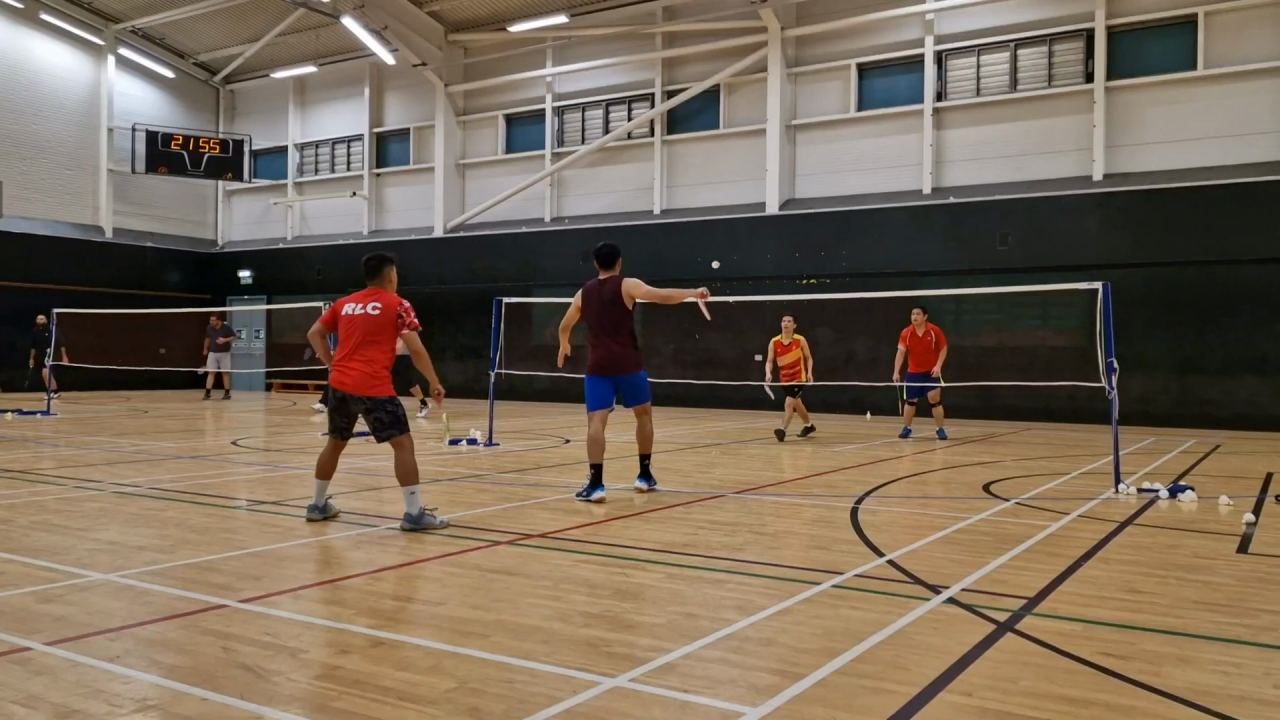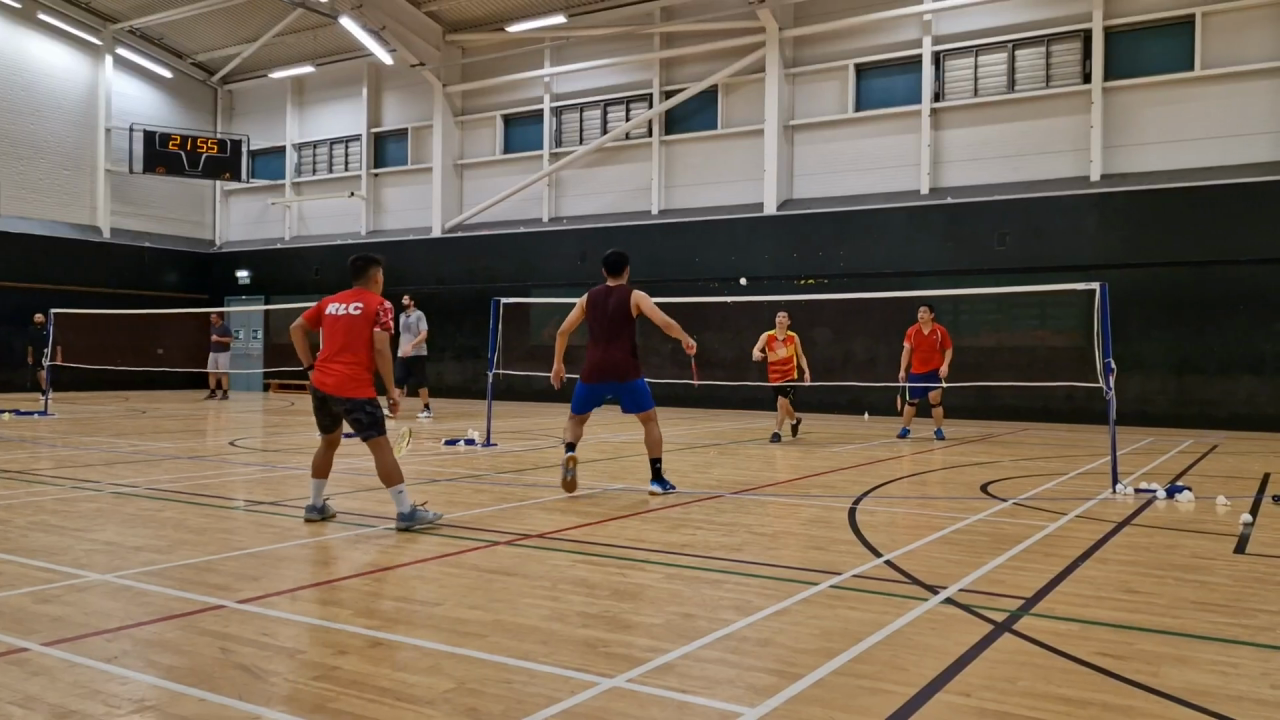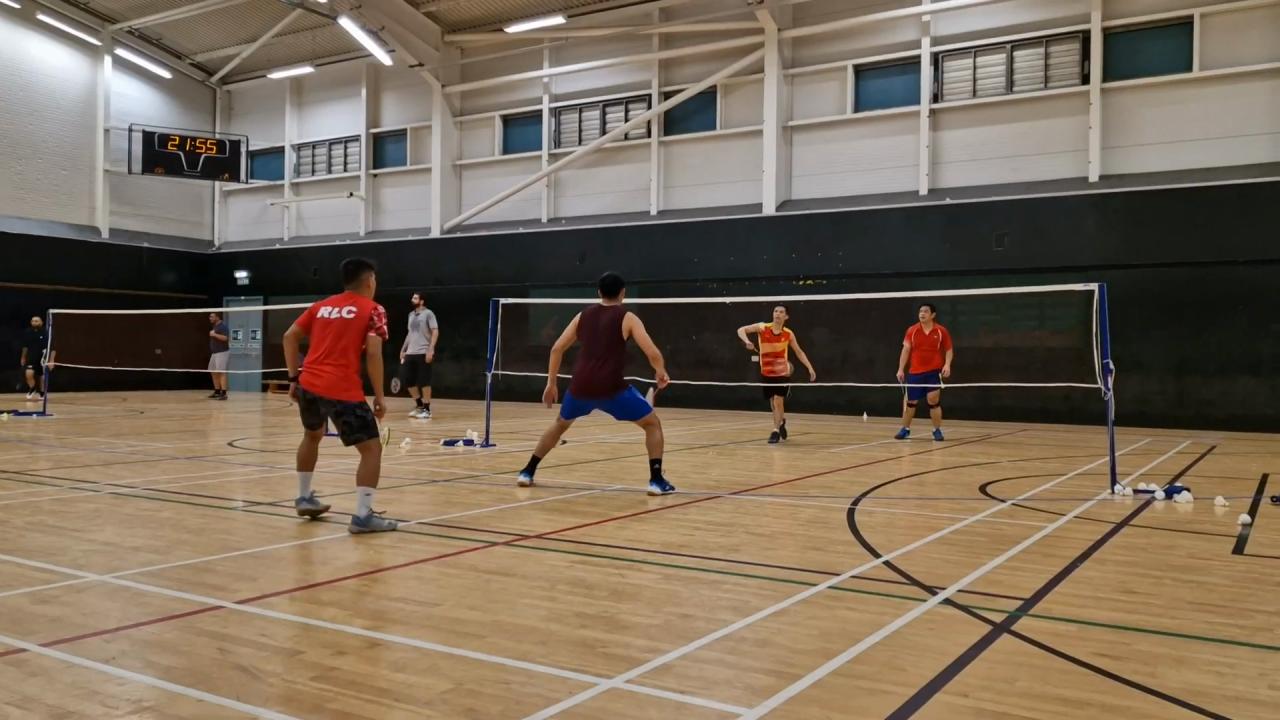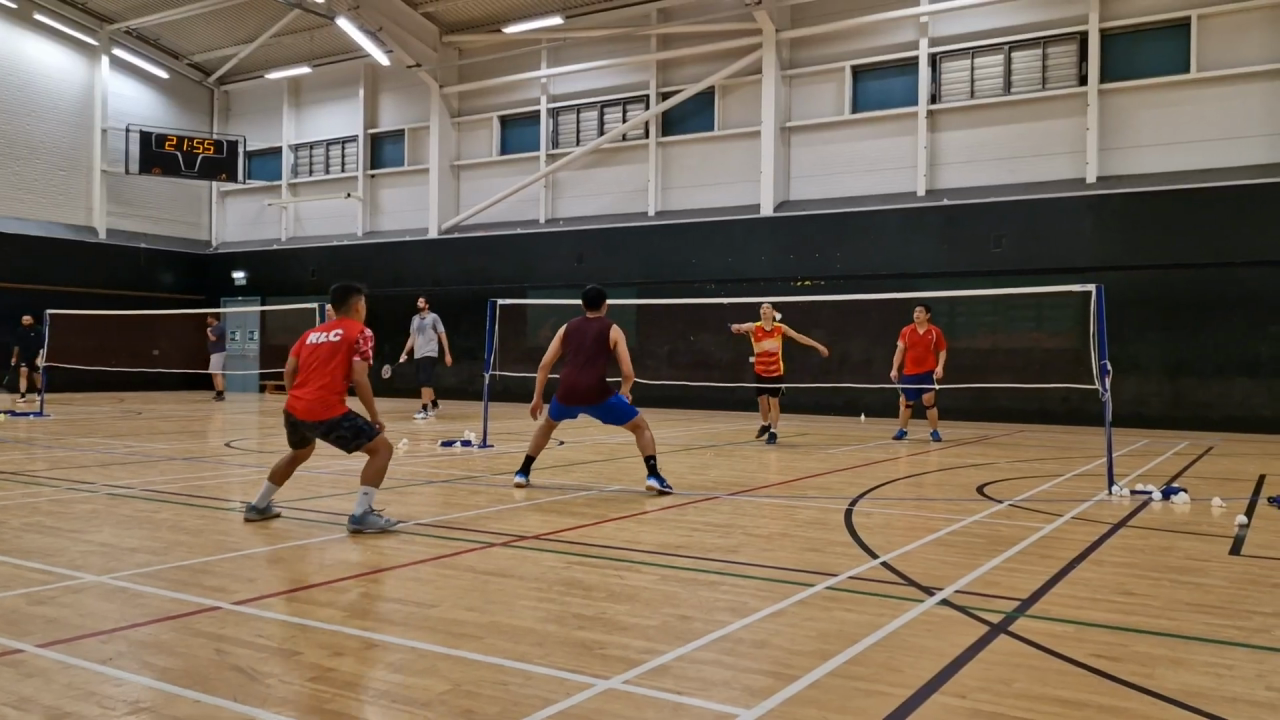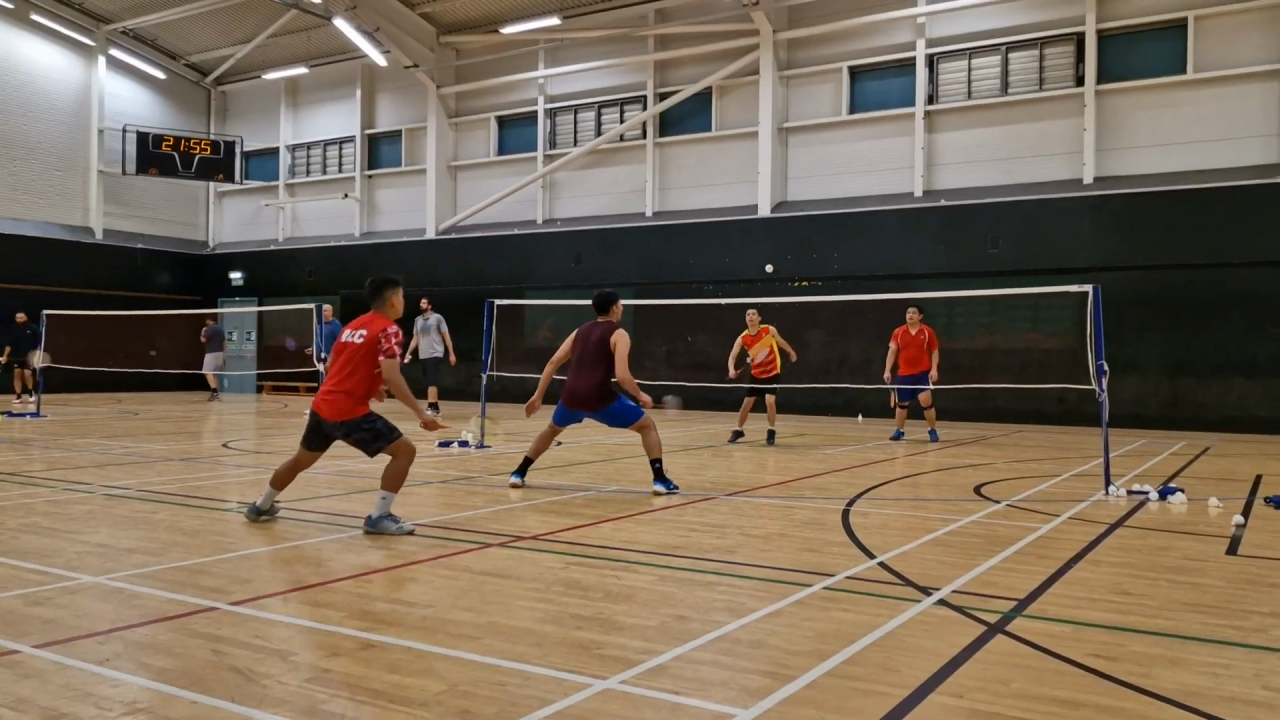
dt=0.2s
person 1, frame 1
left shoulder: (344, 304)
right shoulder: (397, 305)
left elbow: (314, 334)
right elbow: (415, 348)
right wrist: (434, 382)
left hip: (340, 384)
right hip: (374, 388)
left knee: (335, 443)
right knee: (403, 445)
left ankle: (318, 504)
right ankle: (415, 513)
person 1, frame 2
left shoulder: (329, 302)
right shoulder: (379, 305)
left elbow: (296, 329)
right elbow: (381, 349)
left wrist: (310, 367)
right wrist: (391, 391)
left hip: (321, 385)
right hip: (354, 389)
left knee: (329, 442)
right knee: (381, 447)
left ankle: (316, 505)
right ankle: (406, 511)
person 1, frame 3
left shoulder: (321, 306)
right shoulder: (373, 310)
left elbow: (290, 338)
right elbow: (374, 355)
left wrist: (294, 378)
right wrist: (379, 396)
left hip: (310, 386)
right hip: (342, 391)
left knee: (313, 436)
right knee: (371, 449)
left ankle: (305, 498)
right ankle: (363, 515)
person 1, frame 4
left shoulder: (312, 333)
right shoulder: (361, 333)
left elbow: (289, 371)
right elbow: (359, 379)
right wrist: (374, 417)
left hip: (295, 409)
right hip: (326, 410)
left knee: (299, 454)
right knee: (382, 448)
left ankle: (258, 506)
right ankle: (362, 514)
person 1, frame 5
left shoulder: (352, 326)
right shoulder: (389, 330)
right elbow: (392, 377)
right wrist: (420, 413)
left hip: (322, 406)
right hip: (350, 411)
left knee: (302, 459)
right knee: (405, 451)
left ankle: (261, 506)
right ankle: (378, 517)
person 2, frame 1
left shoulder: (584, 292)
right shoulder: (627, 285)
left elbow: (564, 327)
right elbow: (661, 297)
left wrist: (563, 346)
right wrist: (694, 292)
left hip: (598, 366)
right hip: (628, 364)
left knee: (597, 422)
right knee: (644, 415)
left ankle: (596, 483)
right ankle: (644, 475)
person 2, frame 2
left shoulder: (589, 297)
right shoulder: (635, 296)
left elbow: (563, 331)
right elbow: (666, 323)
left wrist: (558, 364)
right wrist: (686, 338)
left hip: (593, 372)
right hip: (625, 372)
left knee: (575, 420)
right knee: (650, 421)
left ankle: (570, 455)
right ankle: (657, 479)
person 2, frame 3
left shoulder: (583, 316)
right shoulder: (628, 318)
left elbow: (557, 349)
right elbow: (653, 353)
left wrist: (551, 383)
right wrist: (661, 372)
left hip: (580, 386)
right hip: (611, 388)
left knee: (560, 425)
right knee: (652, 424)
left ankle: (528, 472)
right ankle: (657, 480)
person 2, frame 4
left shoulder: (567, 327)
right shoulder: (613, 330)
left elbow: (544, 364)
right elbow: (628, 372)
left wrist: (537, 398)
right wrist: (625, 391)
left hip: (567, 393)
right hip: (597, 393)
left knee: (547, 424)
right knee: (641, 426)
left ankle: (523, 472)
right ankle: (653, 475)
person 2, frame 5
left shoulder: (581, 331)
right shoulder: (619, 334)
left elbow: (553, 363)
right elbow: (622, 376)
left wrist: (538, 395)
right wrist: (640, 395)
left hip: (571, 397)
right hip: (600, 398)
left knee: (552, 430)
right knee: (647, 426)
left ankle: (519, 473)
right ankle: (660, 480)
